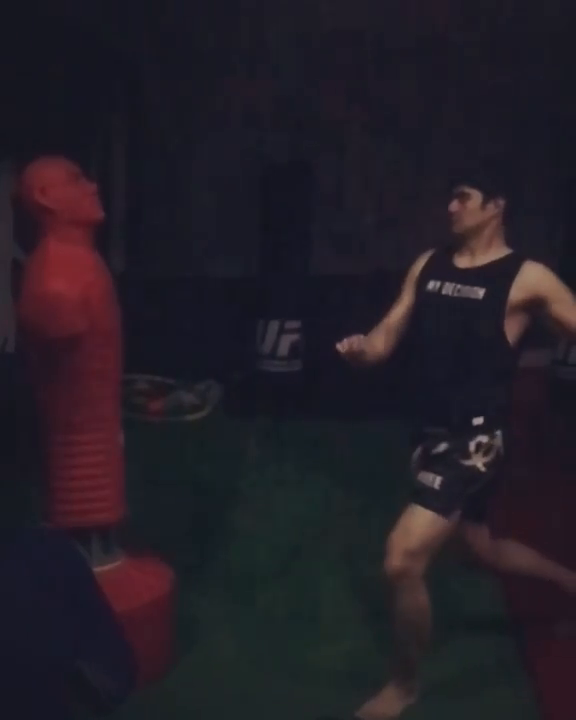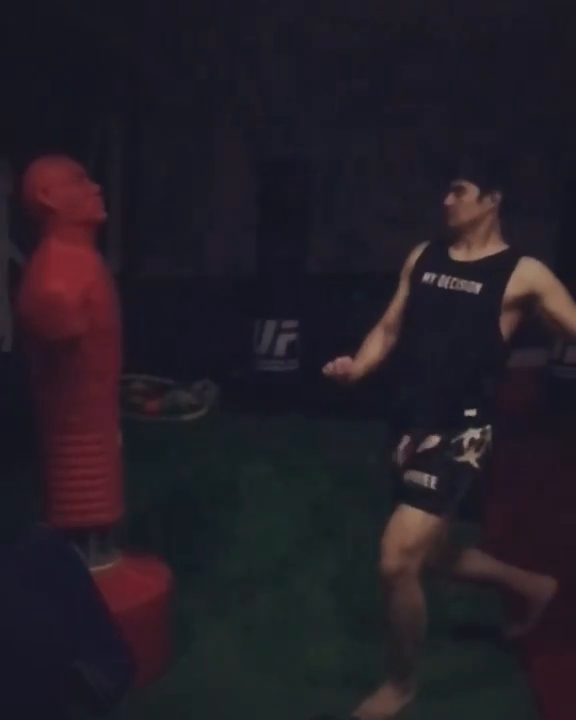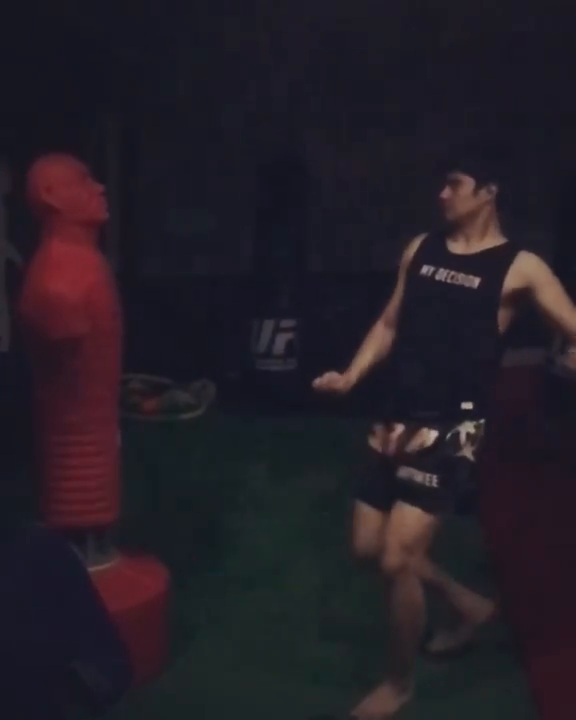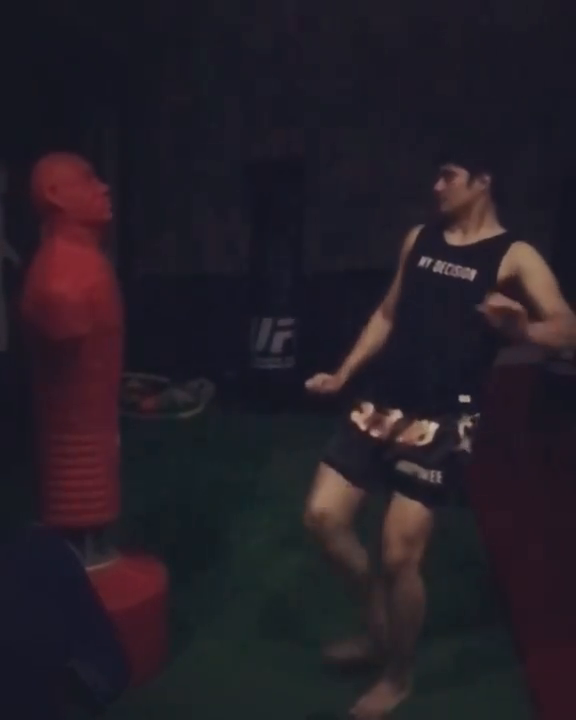
dt=0.3s
person 1, frame 1
left shoulder: (527, 278)
right shoulder: (428, 264)
right elbow: (390, 333)
right wrist: (362, 349)
left hip: (474, 442)
right hip: (433, 435)
left knee: (401, 561)
right knee: (481, 545)
person 1, frame 2
left shoulder: (522, 273)
right shoulder: (422, 256)
left elbow: (571, 326)
right elbow: (389, 329)
right wrist: (356, 365)
left hip: (461, 435)
right hip: (416, 430)
left knee: (396, 561)
right knee: (439, 555)
right ankle: (534, 588)
person 1, frame 3
left shoulder: (519, 267)
right shoulder: (420, 248)
right wrist: (351, 376)
left hip: (449, 427)
right hip: (395, 420)
left knee: (397, 560)
right knee: (368, 545)
right ankle: (469, 604)
person 1, frame 4
left shoulder: (514, 256)
right shoulder: (419, 238)
left wrist: (523, 323)
right wrist: (343, 373)
left hip: (442, 420)
right hip: (380, 405)
left knee: (398, 556)
right knee: (323, 515)
right ankle: (379, 625)
person 2, frame 1
left shoulder: (80, 258)
right shoulder: (55, 276)
right elbow: (63, 363)
left hip: (96, 420)
right hip: (79, 428)
left knee: (96, 529)
right knee: (86, 533)
person 2, frame 2
left shoulder: (82, 258)
right shoulder: (56, 275)
right elbow: (63, 363)
left hip: (95, 420)
right hip: (77, 428)
left knee: (94, 526)
right knee: (84, 534)
person 2, frame 3
left shoulder: (83, 259)
right shoulder: (58, 276)
right elbow: (64, 366)
left hip: (94, 421)
right hip: (76, 429)
left knee: (93, 527)
right knee: (81, 529)
person 2, frame 4
left shoulder: (85, 260)
right shoulder: (60, 276)
right elbow: (65, 344)
left hip: (93, 417)
right hip: (77, 427)
left knee: (94, 527)
right knee: (84, 536)
